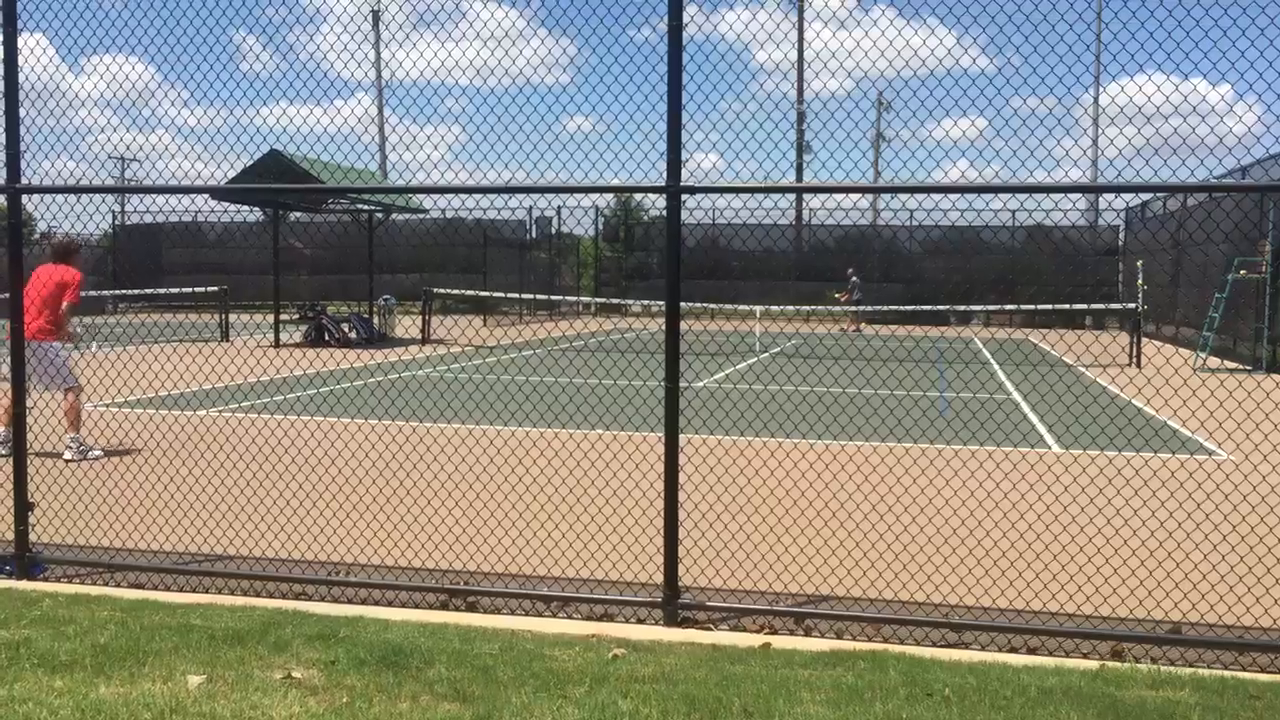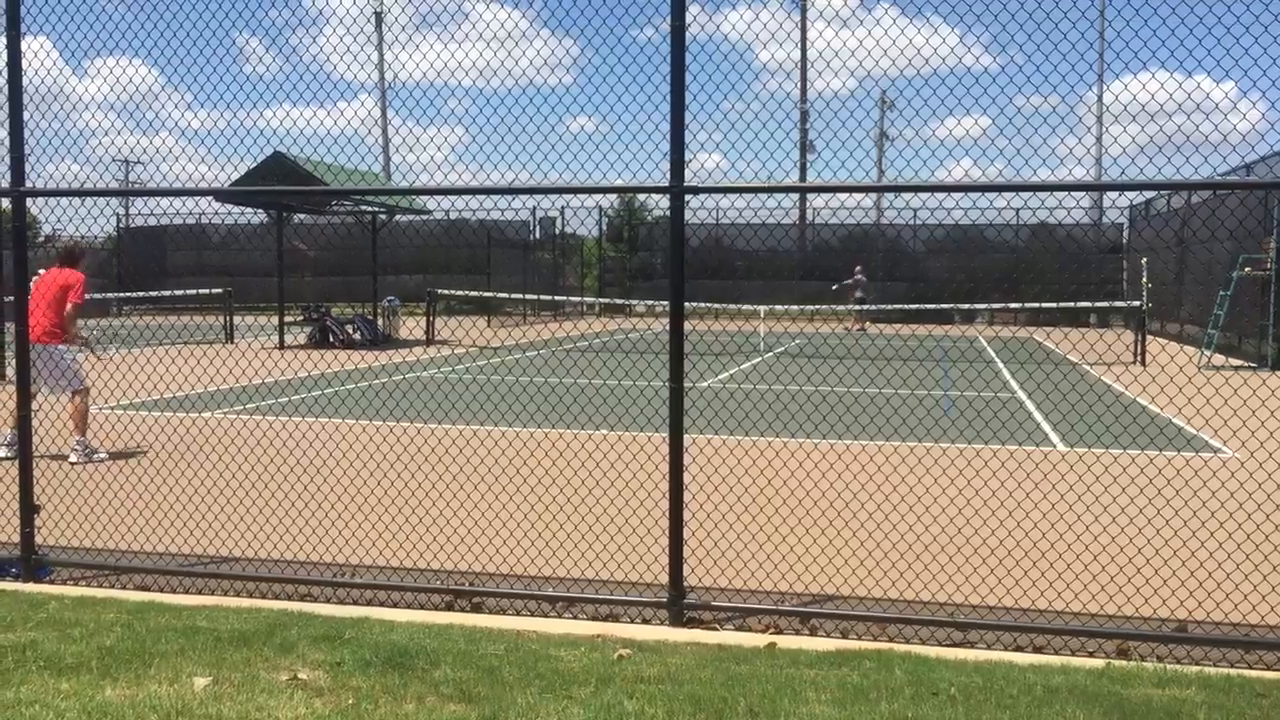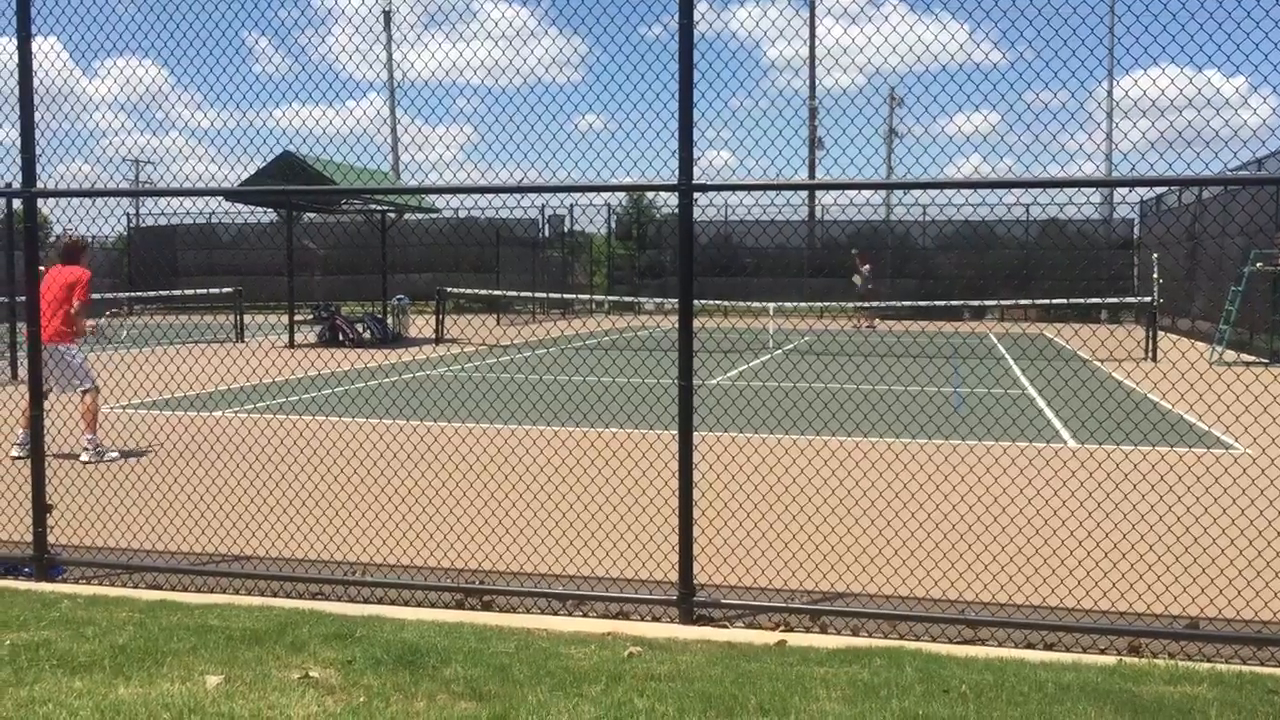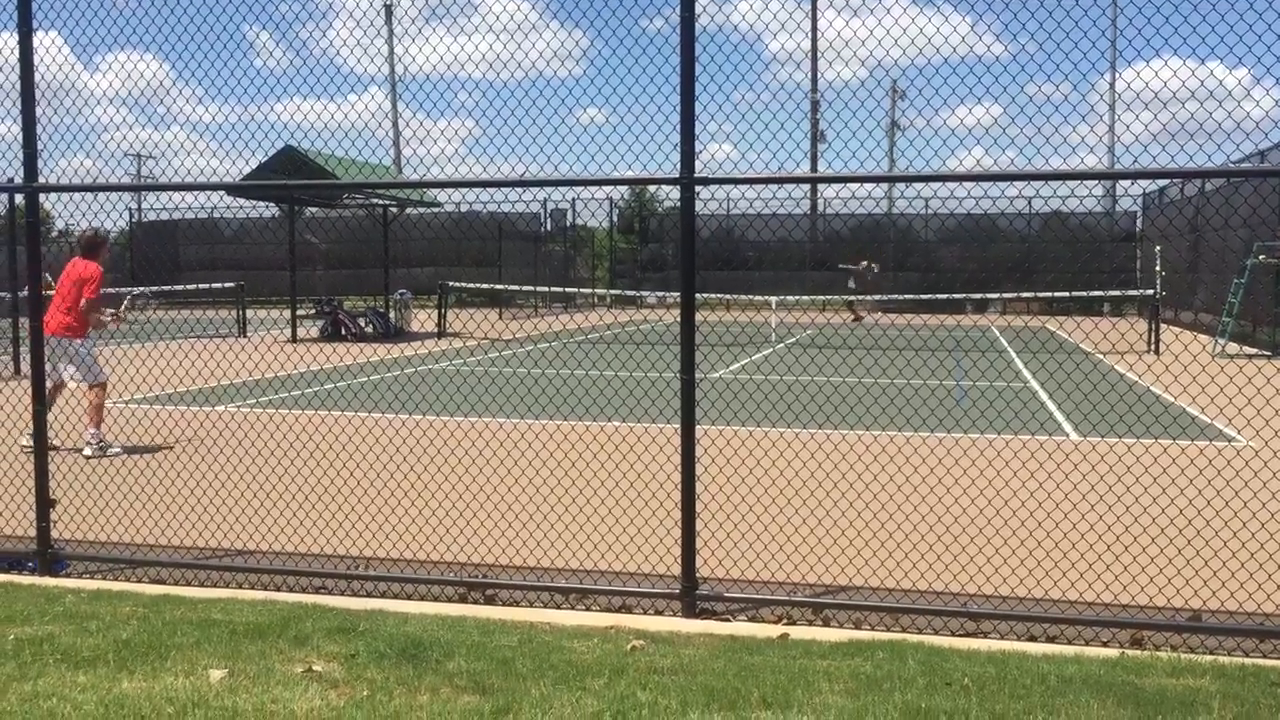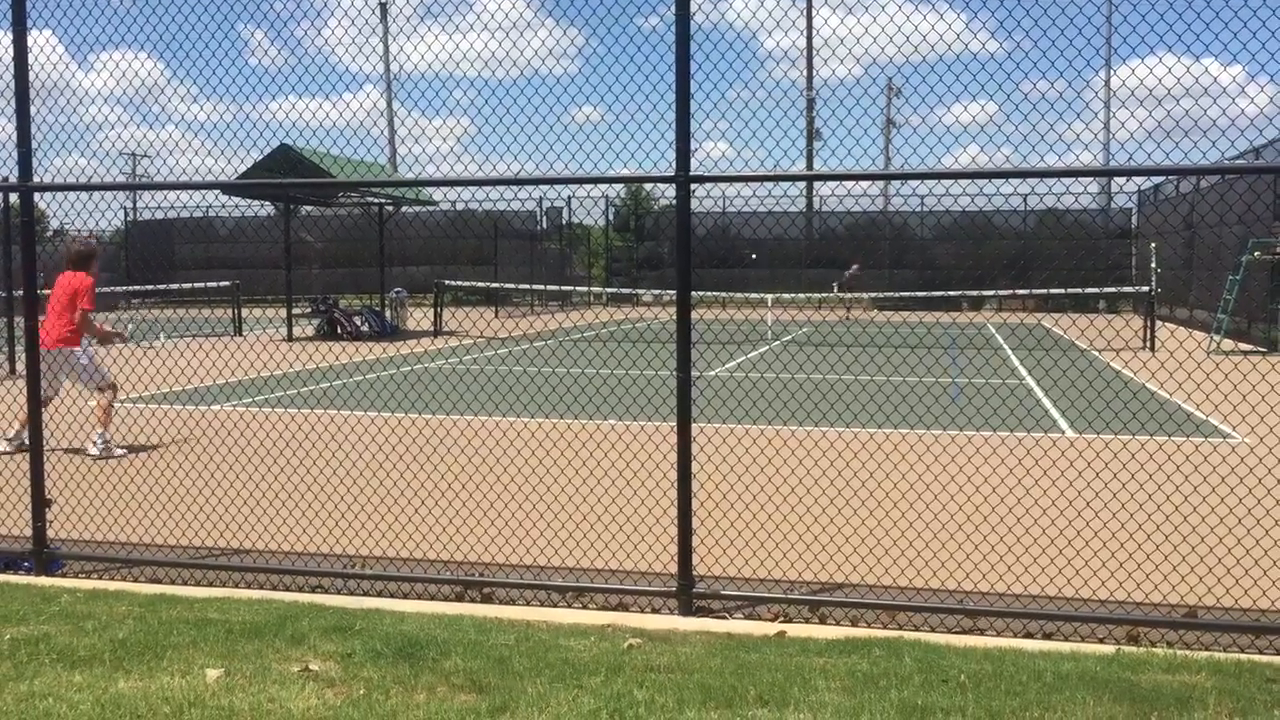
dt=0.5s
person 1, frame 1
left shoulder: (41, 270)
right shoulder: (73, 275)
right elbow: (64, 312)
left wrist: (59, 330)
right wrist: (64, 331)
left hip: (20, 334)
right hip: (43, 338)
right knee: (71, 387)
right ankle: (74, 445)
person 1, frame 2
left shoulder: (44, 275)
right shoulder: (76, 277)
right elbow: (69, 313)
left wrist: (71, 335)
right wrist: (72, 336)
left hip: (26, 338)
right hip: (49, 342)
right knee: (79, 390)
right ankle: (80, 448)
person 1, frame 3
left shoulder: (50, 272)
right shoulder: (82, 274)
right elbow: (75, 310)
left wrist: (80, 324)
right wrist: (80, 329)
left hip: (38, 338)
right hip: (59, 341)
right knee: (89, 389)
left ankle: (22, 443)
right ankle: (91, 447)
person 1, frame 4
left shoulder: (74, 263)
right shoulder: (95, 270)
right elbow: (84, 309)
left wrist: (102, 312)
right wrist: (99, 321)
left hip: (49, 331)
right hip: (70, 334)
left knee: (55, 384)
right knee: (98, 384)
left ankle: (35, 434)
right ankle: (94, 441)
person 1, frame 5
left shoulder: (65, 277)
right shoulder: (86, 281)
right elbow: (81, 320)
left wrist: (103, 331)
right wrist: (102, 334)
left hip: (46, 344)
right hip: (68, 346)
left knee: (44, 396)
right knee: (107, 387)
left ankle: (13, 439)
right ankle: (100, 442)
